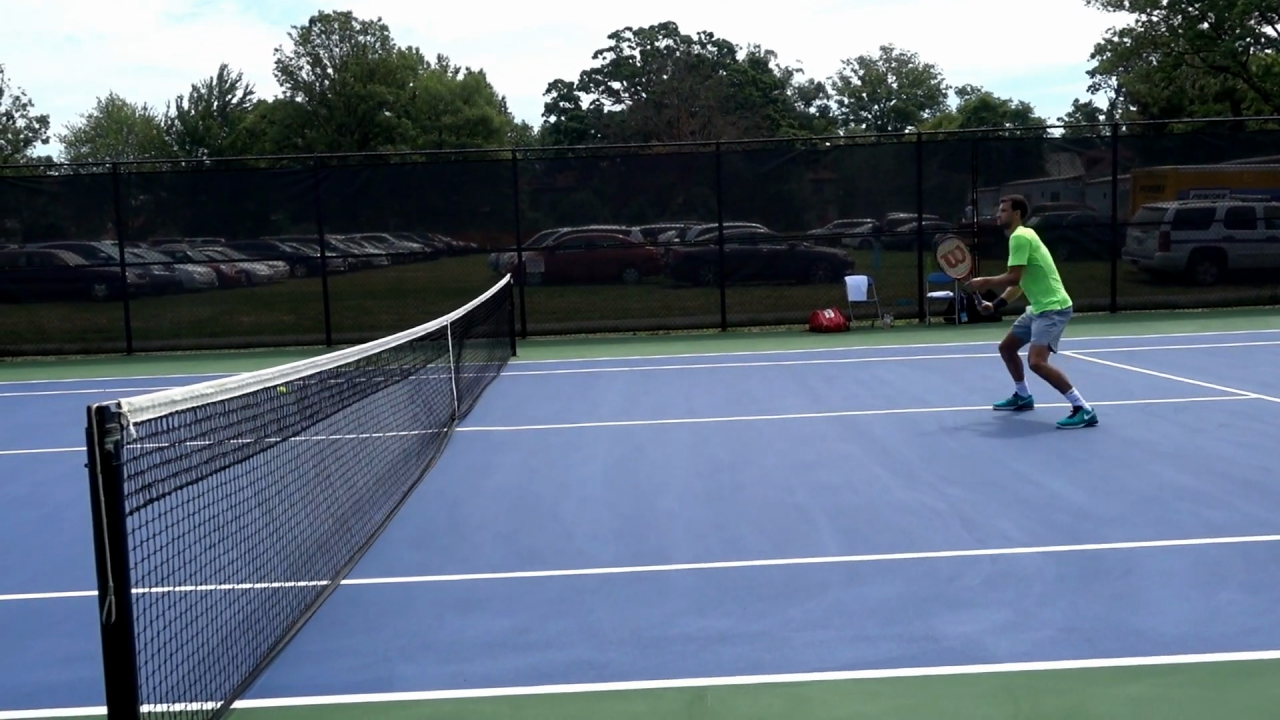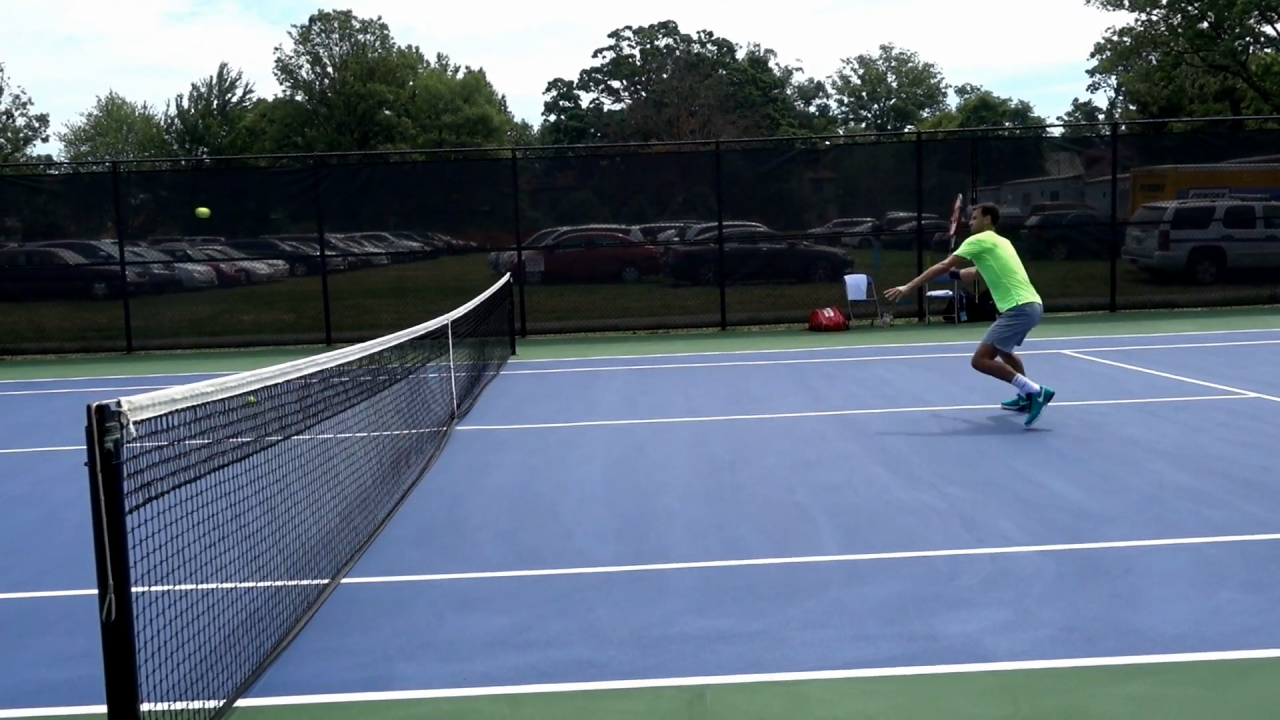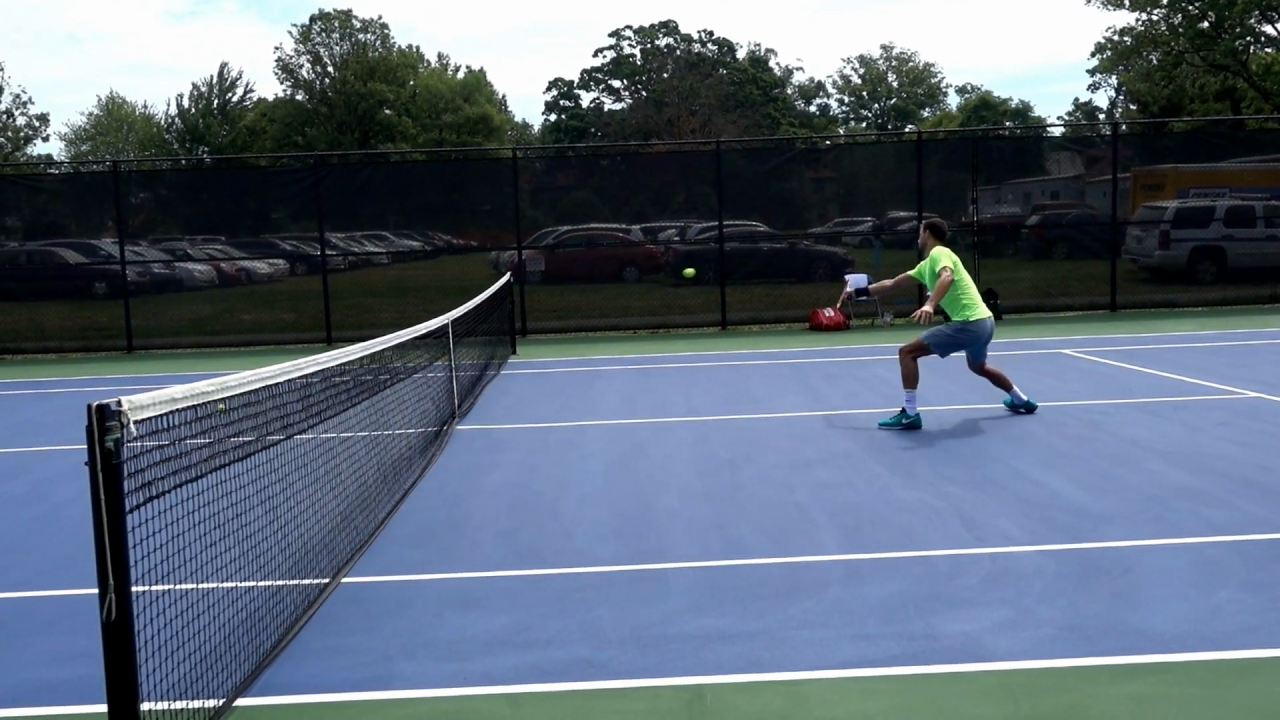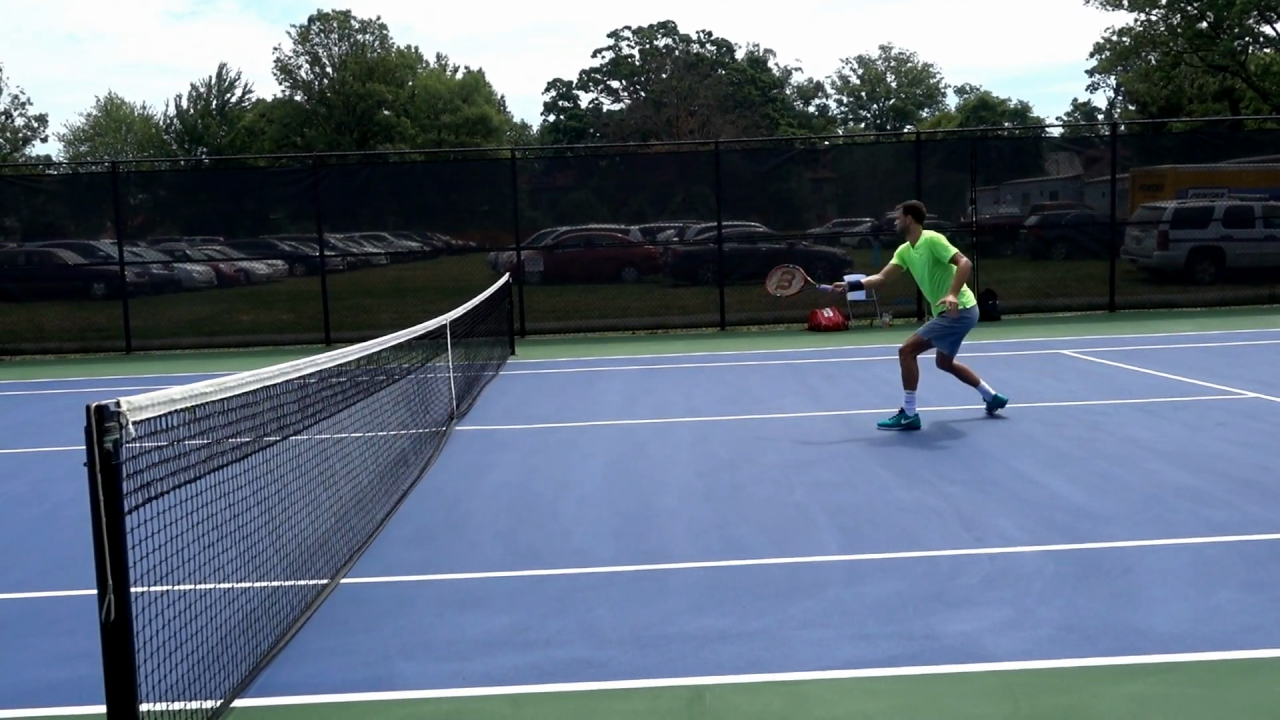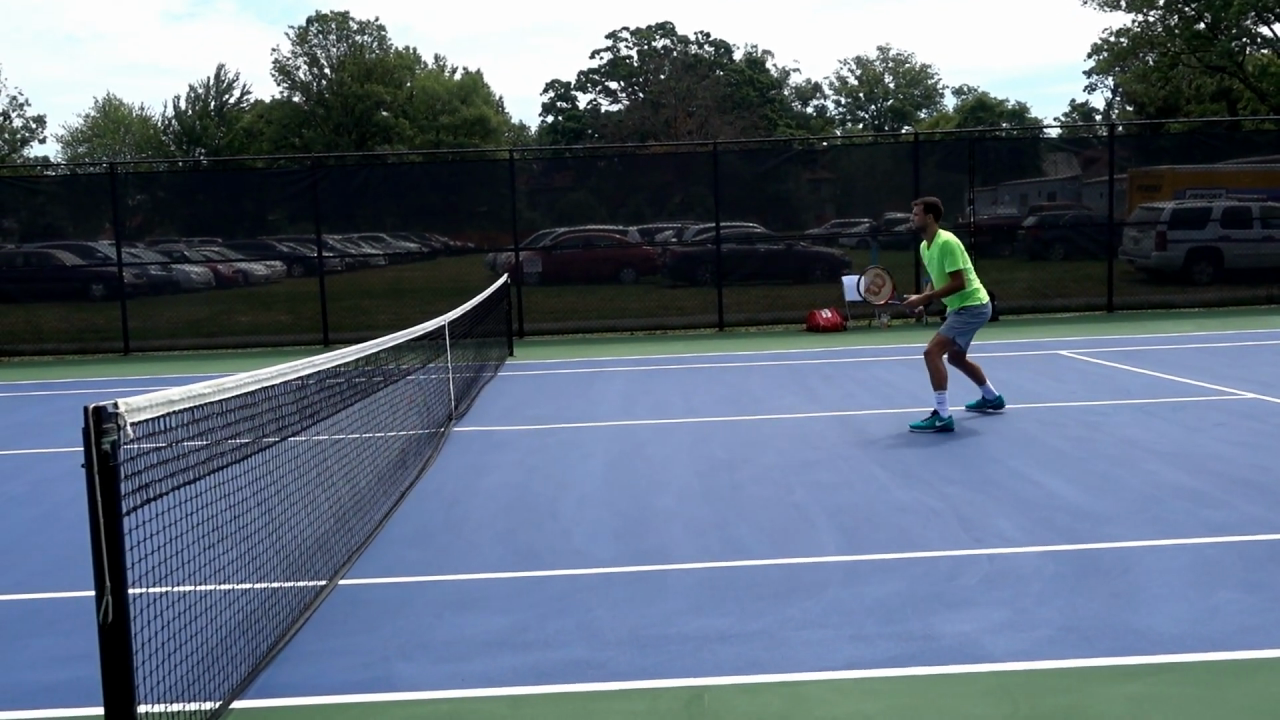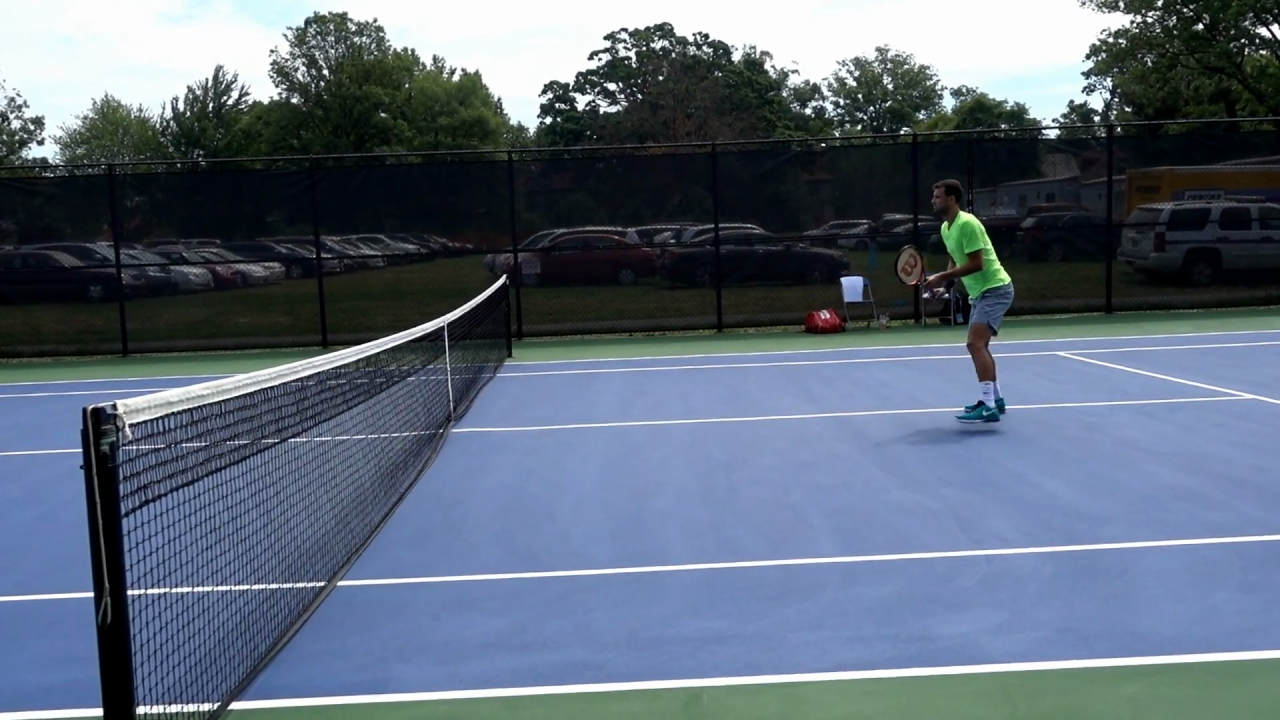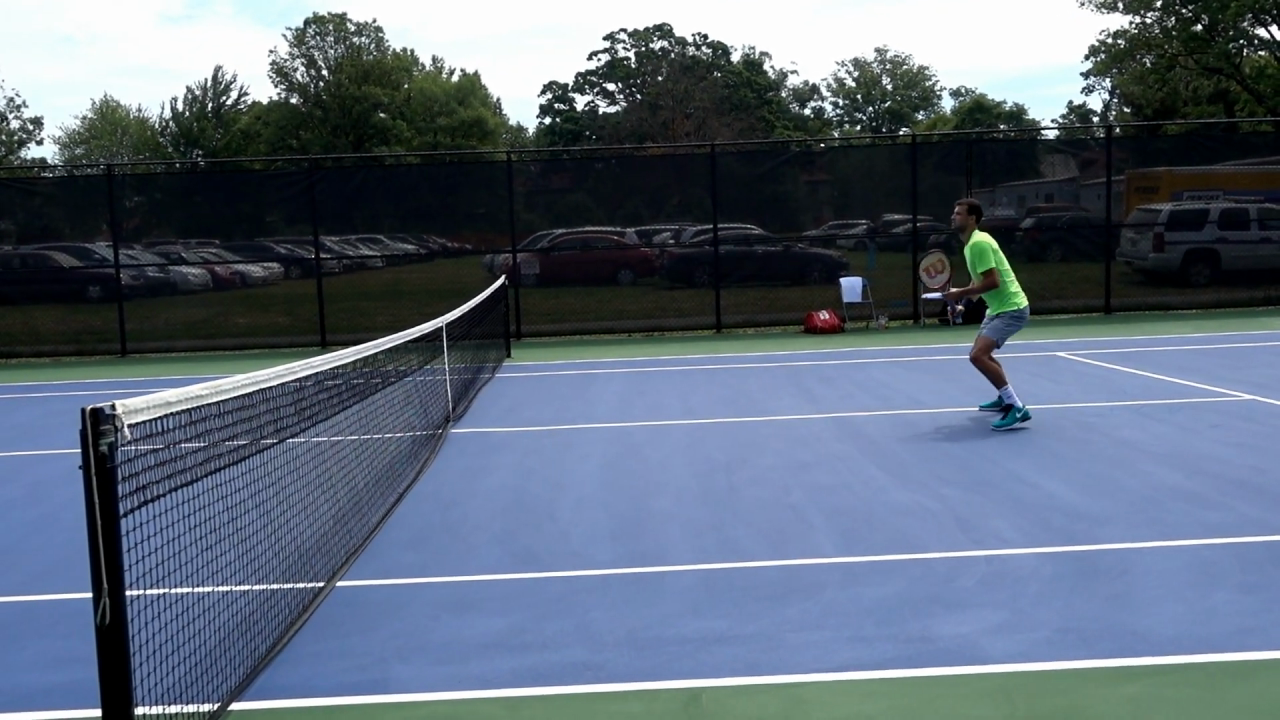
dt=0.3s
person 1, frame 1
left shoulder: (1021, 237)
right shoulder: (1016, 239)
left elbow: (1013, 278)
right elbow: (1017, 286)
left wrist: (984, 282)
right wrist: (995, 304)
left hip: (1055, 309)
right hip: (1039, 309)
left knee: (1037, 362)
right knee: (1007, 348)
left ankle: (1083, 408)
right ankle: (1022, 395)
person 1, frame 2
left shoulder: (979, 240)
right shoulder: (1000, 242)
left elbow: (943, 266)
left wrist: (909, 287)
right wrist: (954, 272)
left hip: (1020, 309)
right hip: (1031, 306)
left knee: (980, 360)
right knee: (1001, 350)
left ankle: (1035, 392)
right ankle: (1026, 397)
person 1, frame 3
left shoulder: (940, 253)
right shoulder: (926, 265)
left elbow: (947, 277)
right elbow: (894, 283)
left wrist: (929, 305)
right wrist: (860, 290)
left hip: (968, 323)
right hip: (982, 322)
left knee: (907, 352)
right knee: (979, 367)
left ankle: (910, 414)
right ankle: (1021, 400)
person 1, frame 4
left shoulder: (933, 239)
right shoulder: (904, 251)
left elbow: (965, 263)
right elbow: (881, 278)
left wrist: (952, 294)
right wrist: (849, 285)
left hip: (959, 310)
right hip: (957, 313)
left knee: (907, 351)
right knee: (945, 363)
left ankle: (909, 414)
right ankle: (991, 396)
person 1, frame 5
left shoulder: (947, 242)
right shoulder: (924, 247)
left elbow: (959, 283)
right elbow: (934, 281)
left wrist: (924, 298)
right wrist: (922, 300)
left hip: (972, 307)
right hip: (959, 308)
left knee: (932, 353)
right knee: (956, 357)
left ankle: (942, 416)
right ankle: (992, 397)
person 1, frame 6
left shoulder: (967, 223)
right shoulder: (945, 228)
left elbow: (976, 264)
left wrist: (943, 277)
right wrist: (942, 281)
left hip: (995, 289)
right hip: (979, 293)
left knee: (975, 342)
right knee: (977, 344)
left ankle: (987, 406)
right ankle: (994, 398)
person 1, frame 7
left shoulder: (980, 243)
right shoulder: (969, 244)
left elbow: (993, 282)
left wrist: (961, 293)
right wrist: (960, 297)
left hip: (1011, 310)
right hip: (998, 310)
left knee: (977, 355)
right knee: (981, 354)
left ankle: (1017, 408)
right ankle: (1004, 397)
